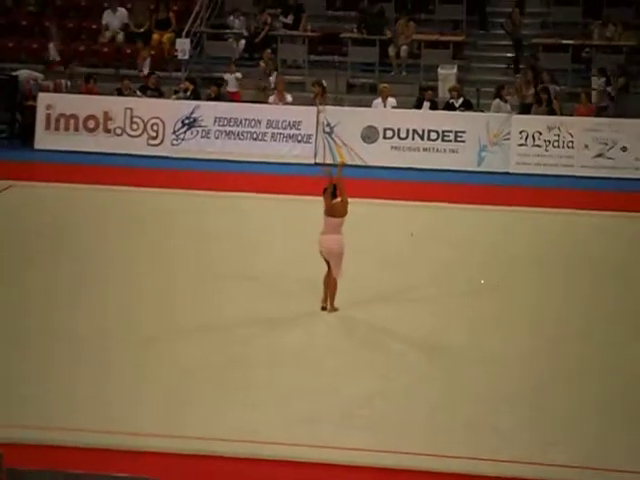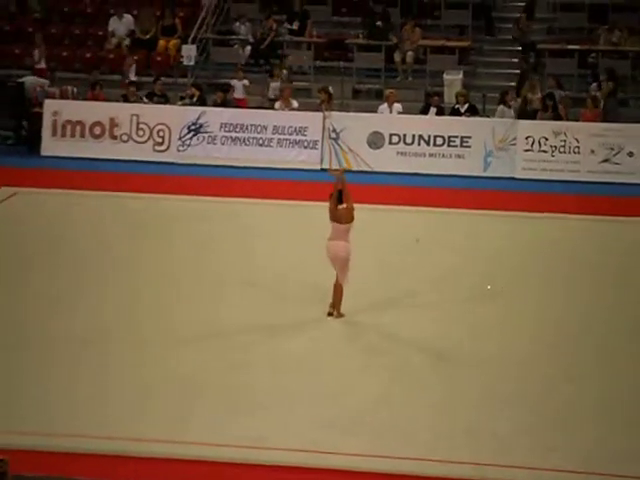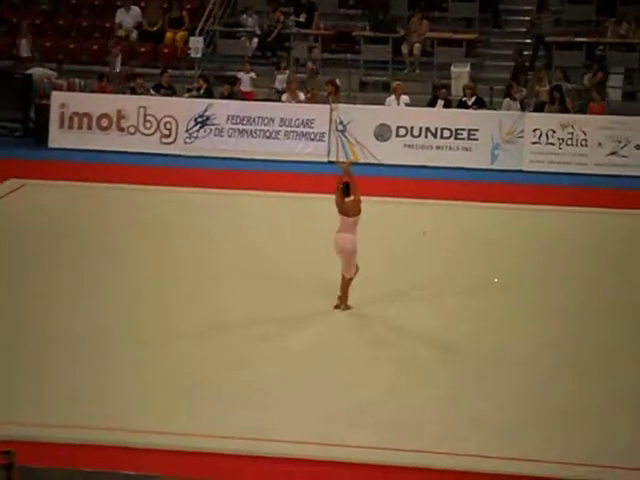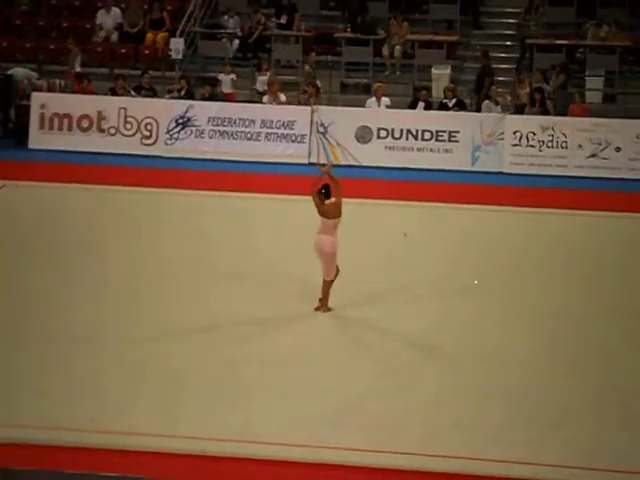
dt=0.3s
person 1, frame 1
left shoulder: (328, 206)
right shoulder: (344, 205)
left elbow: (330, 189)
right elbow: (341, 187)
left wrist: (329, 176)
right wrist: (340, 172)
left hip: (323, 240)
right hip: (336, 241)
left knee: (330, 270)
right knee: (334, 274)
left ankle: (324, 300)
right ankle: (331, 305)
person 1, frame 2
left shoulder: (333, 212)
right shoulder: (350, 211)
left elbow: (335, 194)
right elbow: (346, 193)
left wrist: (337, 180)
right wrist: (342, 178)
left hip: (331, 245)
right hip: (343, 247)
left knee: (339, 277)
right knee: (341, 280)
left ankle: (333, 306)
right ankle: (337, 311)
person 1, frame 3
left shoulder: (340, 205)
right shoulder: (357, 203)
left elbow: (338, 188)
right elbow: (353, 185)
left wrist: (343, 173)
right wrist: (348, 171)
left hip: (339, 238)
right hip: (349, 240)
left knee: (352, 269)
right knee: (347, 273)
left ankle: (341, 297)
right ankle: (344, 303)
person 1, frame 4
left shoulder: (320, 207)
right shoulder: (338, 204)
left elbow: (312, 192)
right elbow: (338, 186)
left wrist: (321, 175)
right wrist: (329, 173)
left hip: (320, 240)
right hip: (329, 242)
left knee: (333, 271)
right knee: (328, 275)
left ankle: (323, 300)
right ankle: (324, 304)
